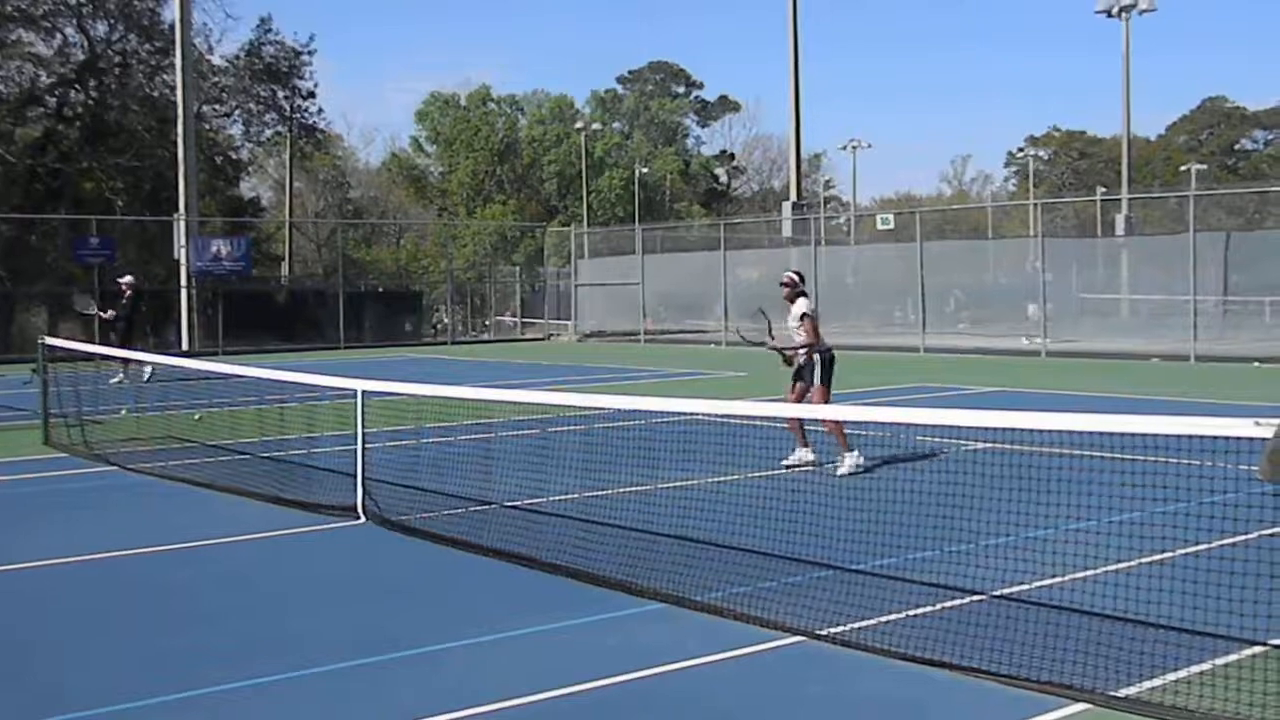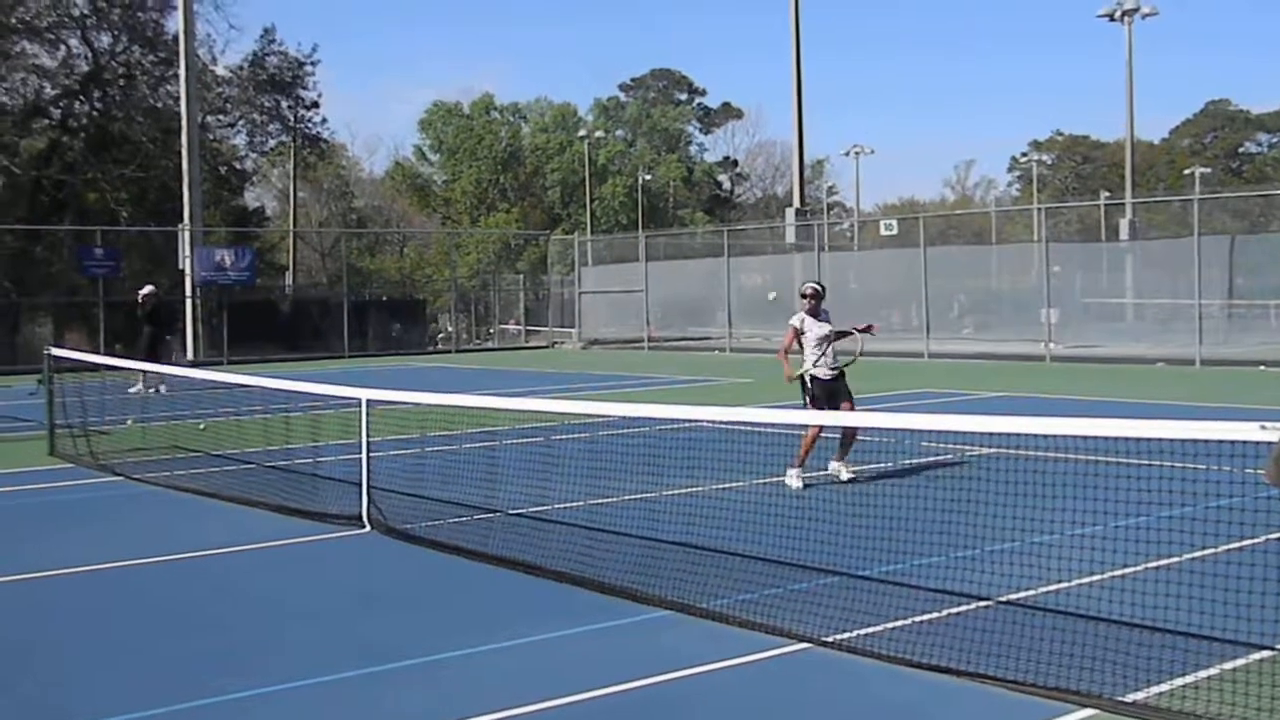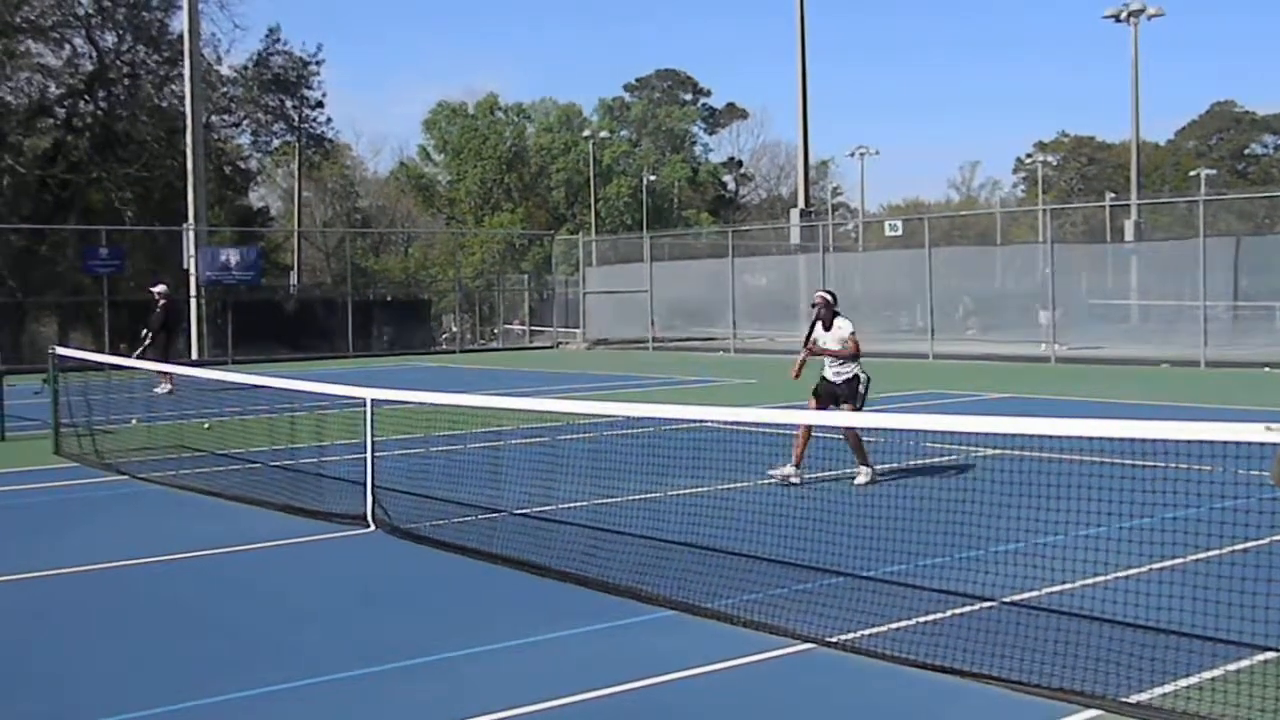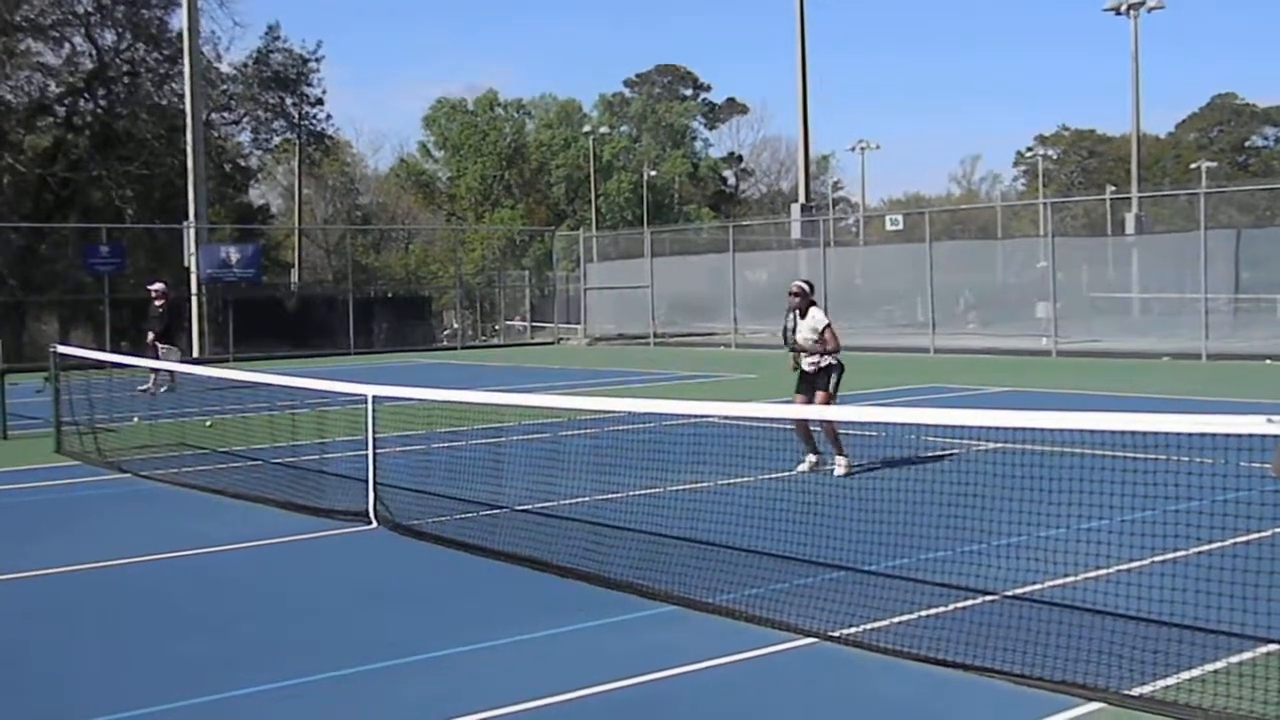
dt=0.7s
person 1, frame 1
left shoulder: (803, 306)
right shoulder: (796, 306)
left elbow: (813, 340)
left wrist: (782, 347)
right wrist: (792, 351)
left hip: (818, 360)
right hip: (806, 361)
right knee: (791, 405)
left ankle: (851, 455)
right ankle: (804, 450)
person 1, frame 2
left shoulder: (824, 315)
right shoulder: (799, 321)
right elbow: (783, 351)
left wrist: (858, 331)
right wrist: (788, 369)
left hip: (835, 376)
right hip: (814, 379)
left knee: (851, 425)
right knee: (816, 427)
left ankle: (838, 463)
right ankle: (794, 471)
person 1, frame 3
left shoulder: (844, 325)
right shoulder: (816, 328)
left elbow: (855, 354)
right elbow: (807, 352)
left wrist: (825, 351)
right wrist: (799, 366)
left hip: (851, 380)
right hip: (828, 380)
left knee: (847, 427)
left ankle: (865, 468)
right ankle: (793, 469)
person 1, frame 4
left shoulder: (818, 316)
right shoulder: (793, 316)
left elbow: (834, 347)
left wrist: (806, 349)
right wrist: (795, 356)
left hip: (827, 368)
right hip: (807, 371)
right knee: (798, 417)
left ankle: (841, 458)
right ankle: (813, 456)
